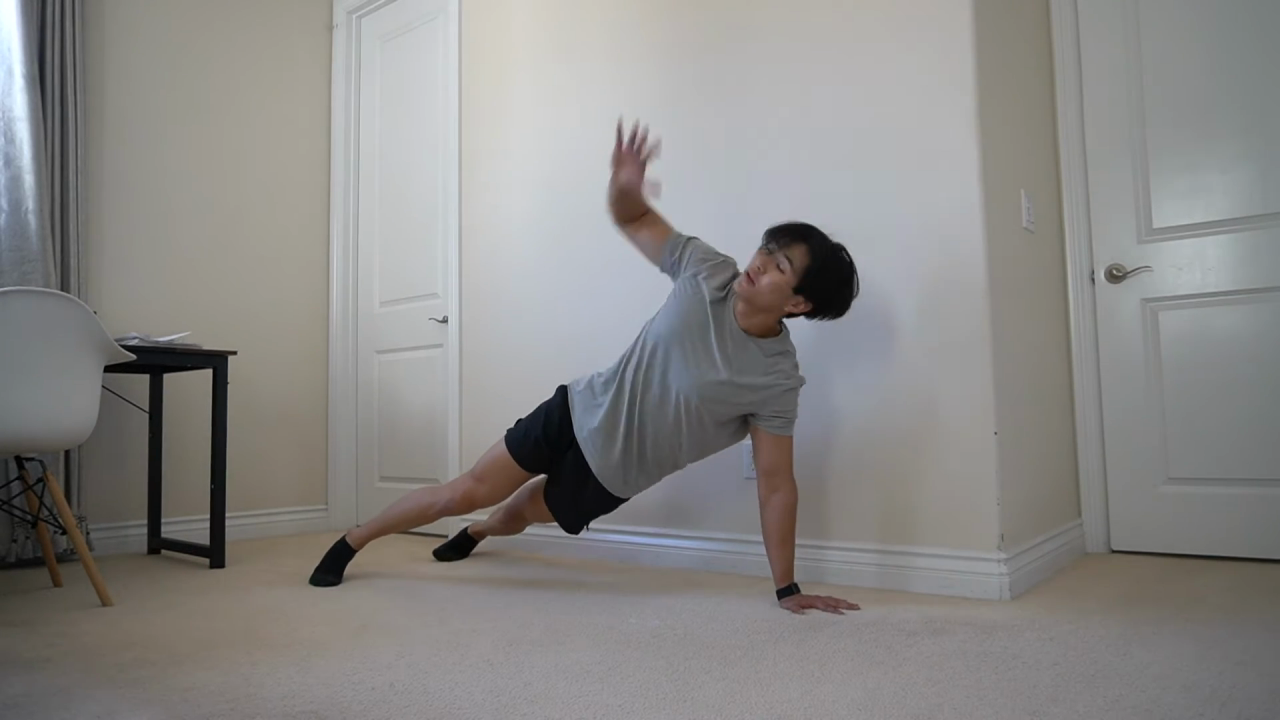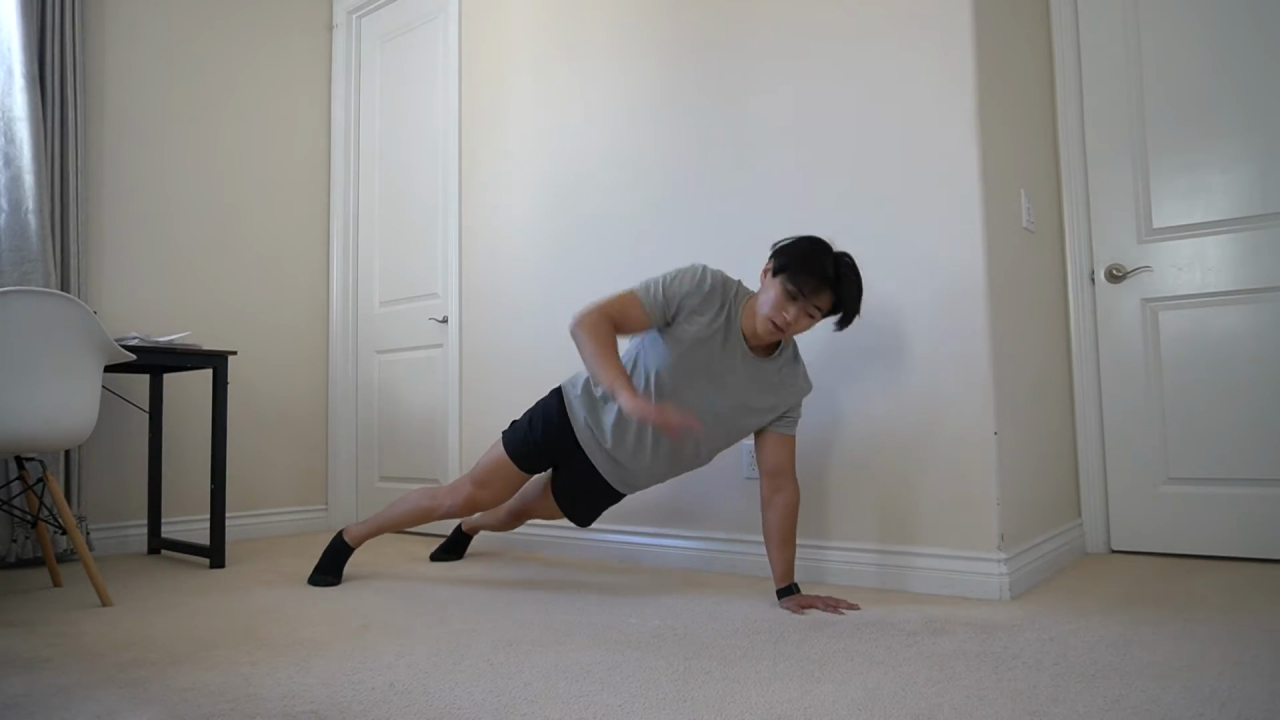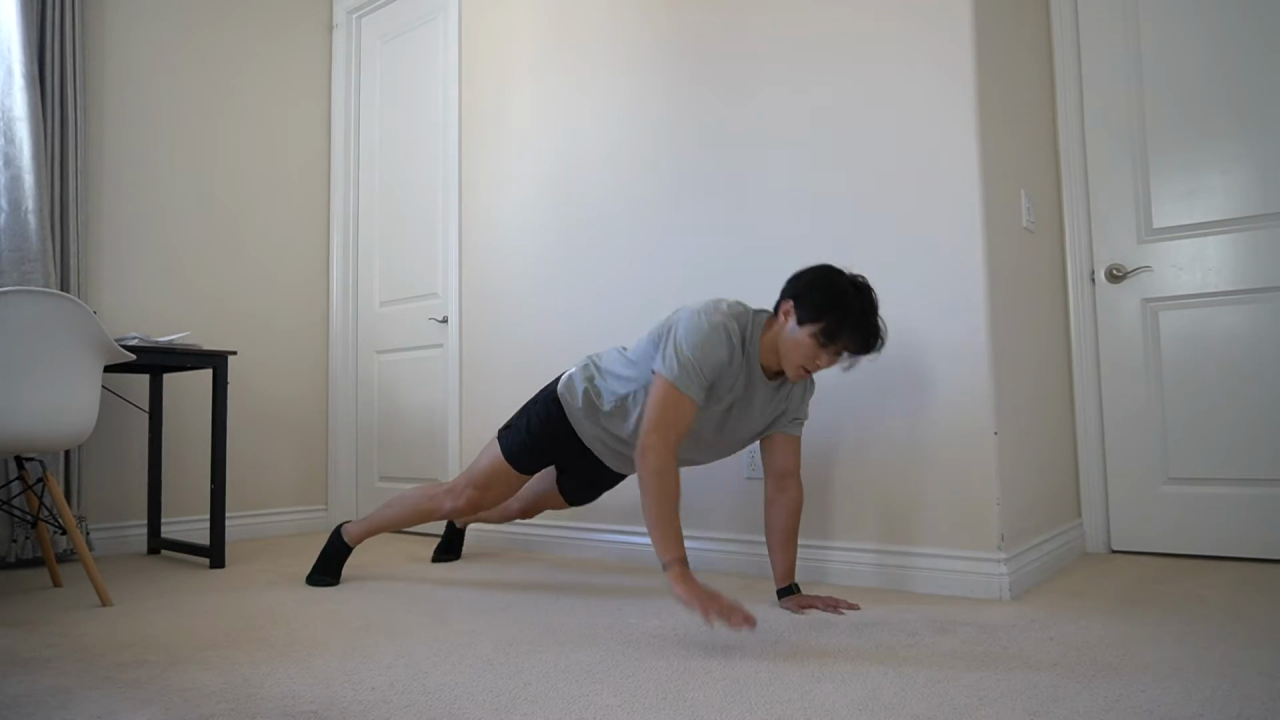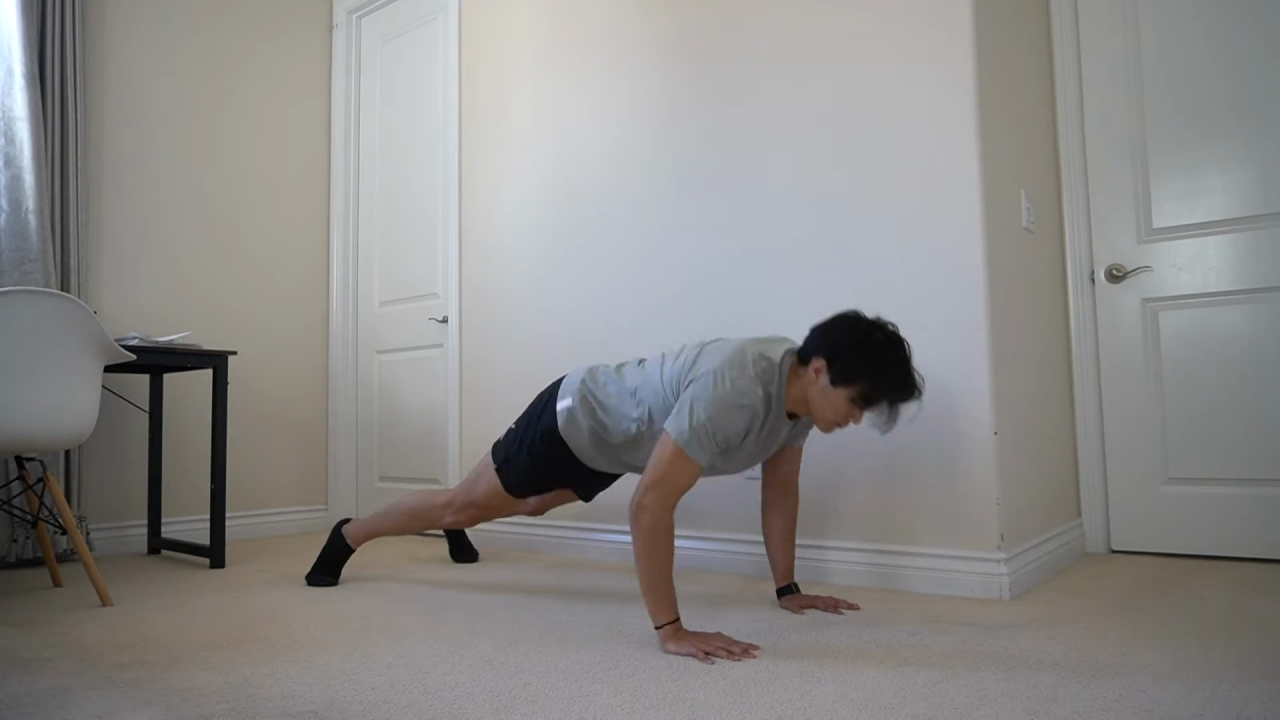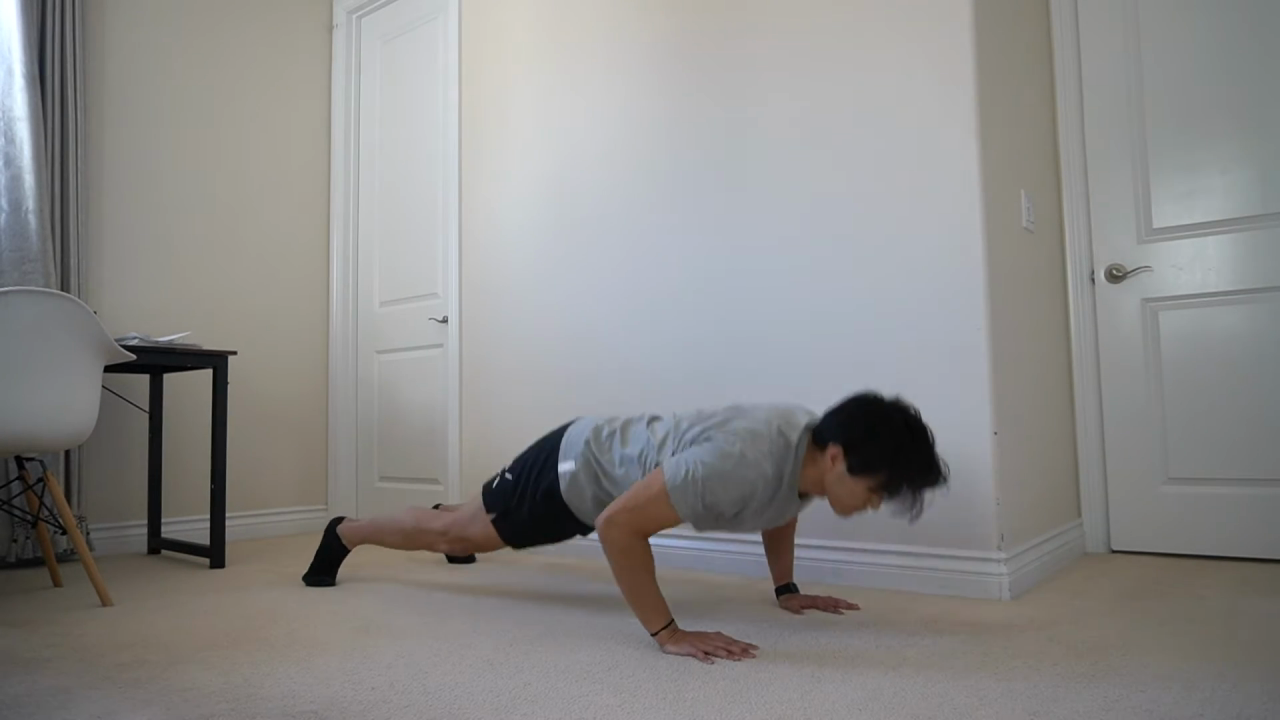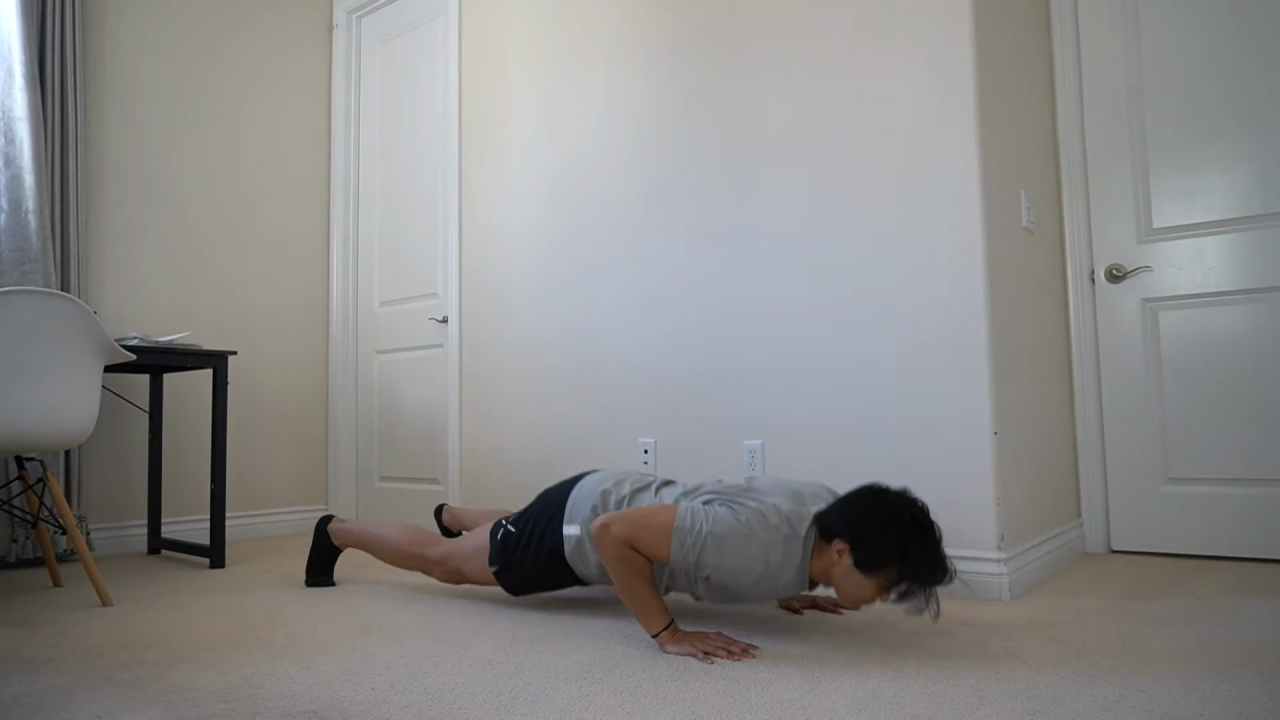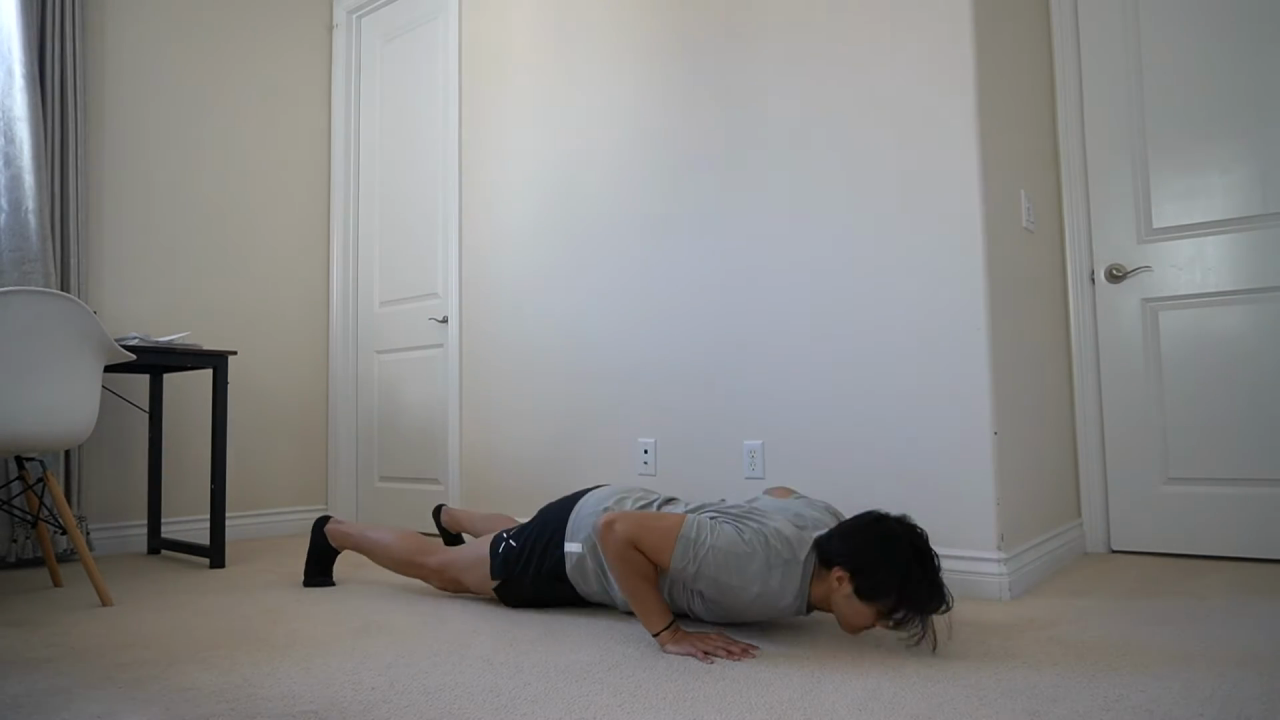
dt=0.2s
person 1, frame 1
left shoulder: (777, 379)
right shoulder: (713, 278)
left elbow: (777, 485)
right elbow: (632, 220)
left wrist: (787, 589)
right wrist: (625, 184)
left hip: (611, 476)
right hip: (579, 414)
left knee: (516, 517)
right knee: (463, 493)
left ankle: (474, 535)
right ankle: (350, 541)
person 1, frame 2
left shoulder: (788, 383)
right shoulder: (703, 289)
left elbow: (779, 484)
right elbow: (589, 324)
left wrist: (787, 588)
right wrist: (632, 398)
left hip: (614, 471)
right hip: (580, 412)
left knee: (517, 512)
right knee: (466, 494)
left ankle: (467, 530)
right ankle: (349, 536)
person 1, frame 3
left shoulder: (796, 388)
right shoulder: (714, 329)
left elbow: (784, 483)
right elbow: (656, 447)
left wrist: (788, 588)
right wrist: (680, 577)
left hip: (615, 454)
right hip: (580, 406)
left knee: (522, 506)
right knee: (465, 494)
left ankle: (458, 528)
right ankle: (348, 535)
person 1, frame 4
left shoulder: (802, 394)
right shoulder: (735, 386)
left elbow: (781, 488)
right elbow: (651, 505)
left wrist: (787, 587)
right wrist: (669, 627)
left hip: (612, 443)
right hip: (575, 419)
left knee: (535, 505)
right knee: (465, 504)
left ankle: (458, 529)
right ankle: (349, 534)
person 1, frame 5
left shoulder: (812, 445)
right shoulder: (746, 462)
left elbow: (778, 506)
right elbow: (618, 527)
left wrist: (787, 589)
right wrist: (667, 632)
left hip: (609, 470)
right hip: (576, 468)
right knee: (457, 535)
left ankle: (447, 506)
right ankle: (344, 533)
person 1, frame 6
left shoulder: (822, 510)
right shoulder: (756, 545)
right elbow: (613, 536)
left wrist: (789, 598)
right wrist: (668, 633)
left hip: (611, 500)
right hip: (581, 527)
left knee: (498, 532)
right knee: (445, 562)
left ankle: (454, 516)
right ankle: (338, 532)
person 1, frame 7
left shoulder: (826, 523)
right shoulder: (758, 570)
left elbow: (777, 492)
right elbow: (617, 531)
left wrist: (798, 604)
right wrist: (669, 631)
left hip: (612, 509)
right hip: (582, 543)
left knee: (514, 533)
right knee: (441, 568)
left ankle: (453, 517)
right ankle: (336, 531)
